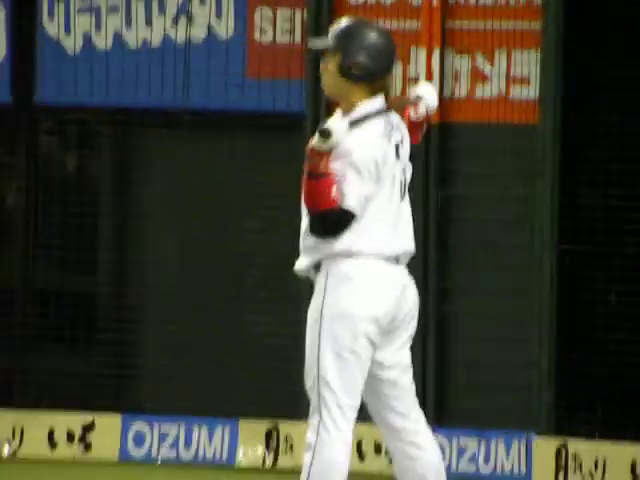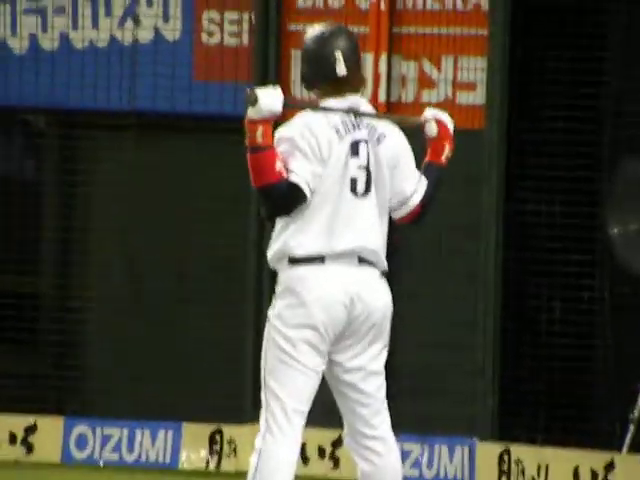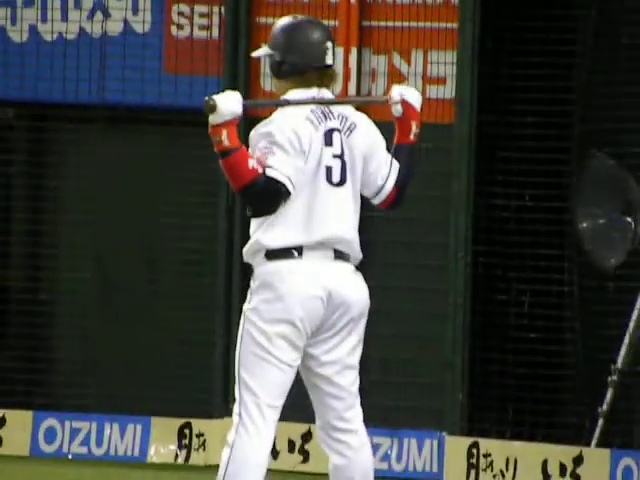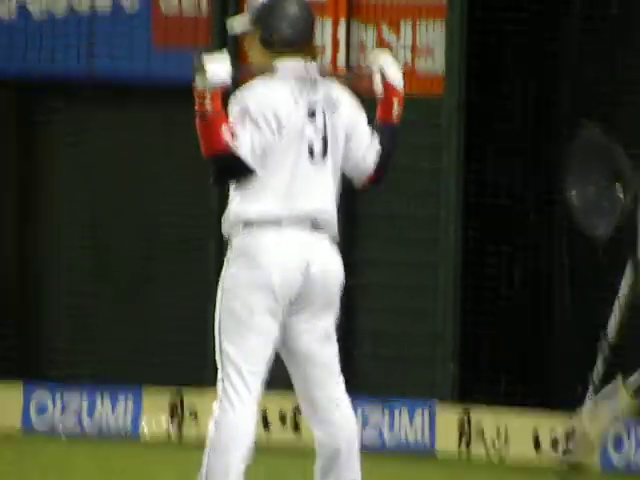
dt=1s
person 1, frame 1
left shoulder: (353, 138)
right shoulder: (391, 124)
left elbow: (328, 223)
left wrist: (319, 155)
left hip: (351, 284)
right hip: (393, 283)
left knee: (332, 414)
right knee: (402, 416)
person 1, frame 2
left shoulder: (306, 128)
right shoulder: (390, 135)
left elbow: (279, 200)
right elbow: (412, 210)
left wrist: (259, 128)
right wrist: (439, 148)
left hip: (310, 286)
right hip: (368, 289)
left knee: (282, 417)
right knee: (371, 420)
person 1, frame 3
left shoulder: (284, 122)
right shoulder: (358, 124)
left elbow: (262, 197)
right elbow: (392, 193)
left wrist: (224, 132)
right wrist: (407, 124)
left hip: (287, 279)
right hip: (343, 282)
left knee: (254, 414)
right knee: (343, 416)
person 1, frame 4
left shoulder: (261, 95)
right shoulder: (340, 100)
left elbow: (228, 167)
right elbow: (372, 170)
left wrist: (209, 97)
right wrist: (390, 102)
left hip: (264, 252)
right hip: (318, 254)
left knee: (238, 388)
right knee: (325, 389)
